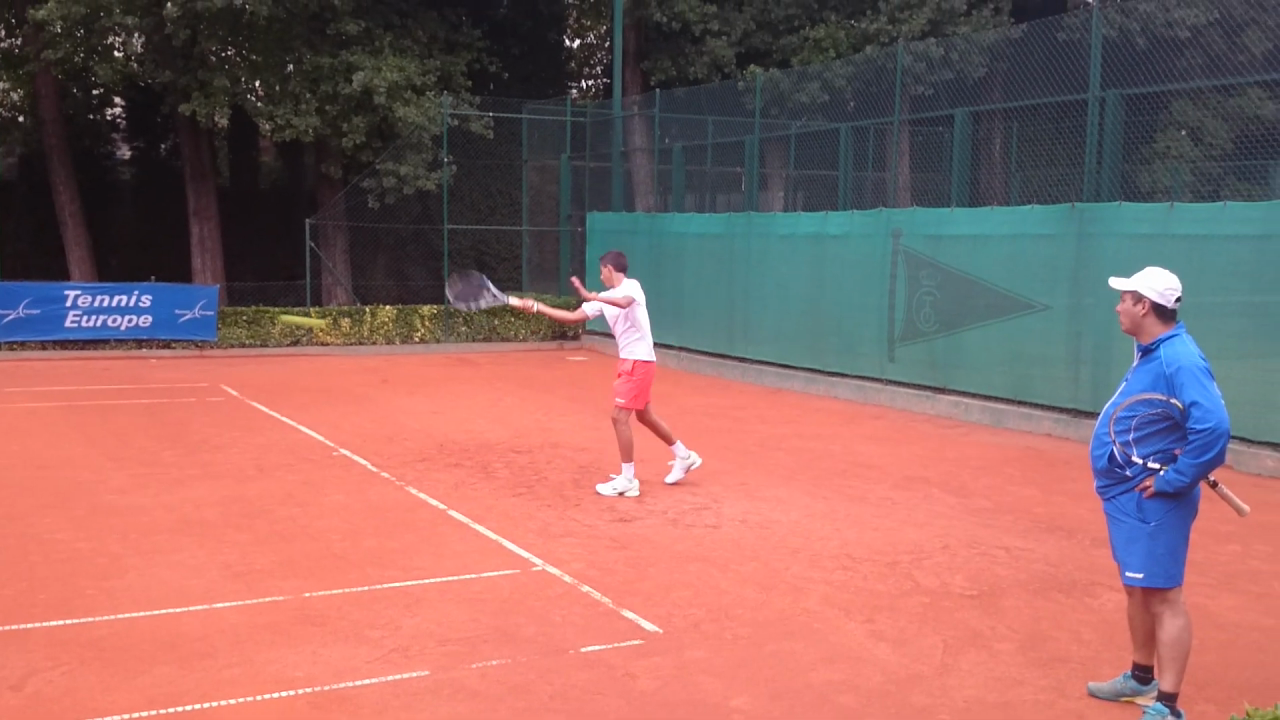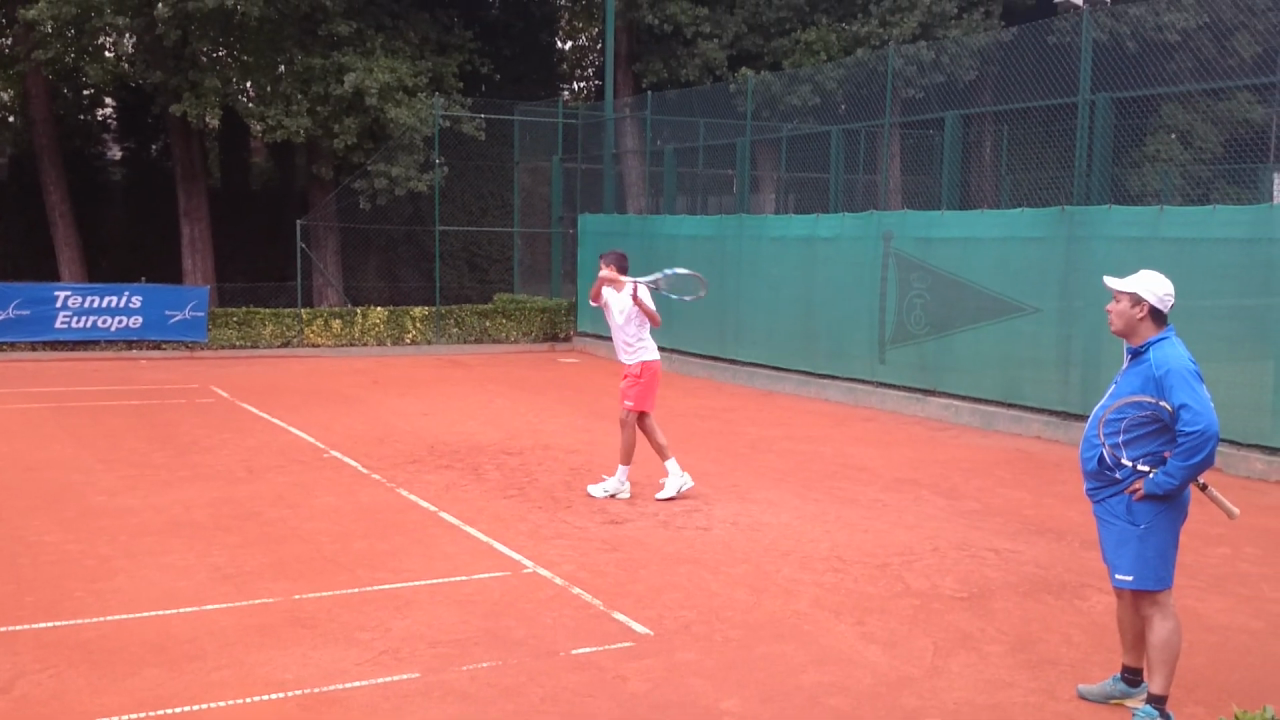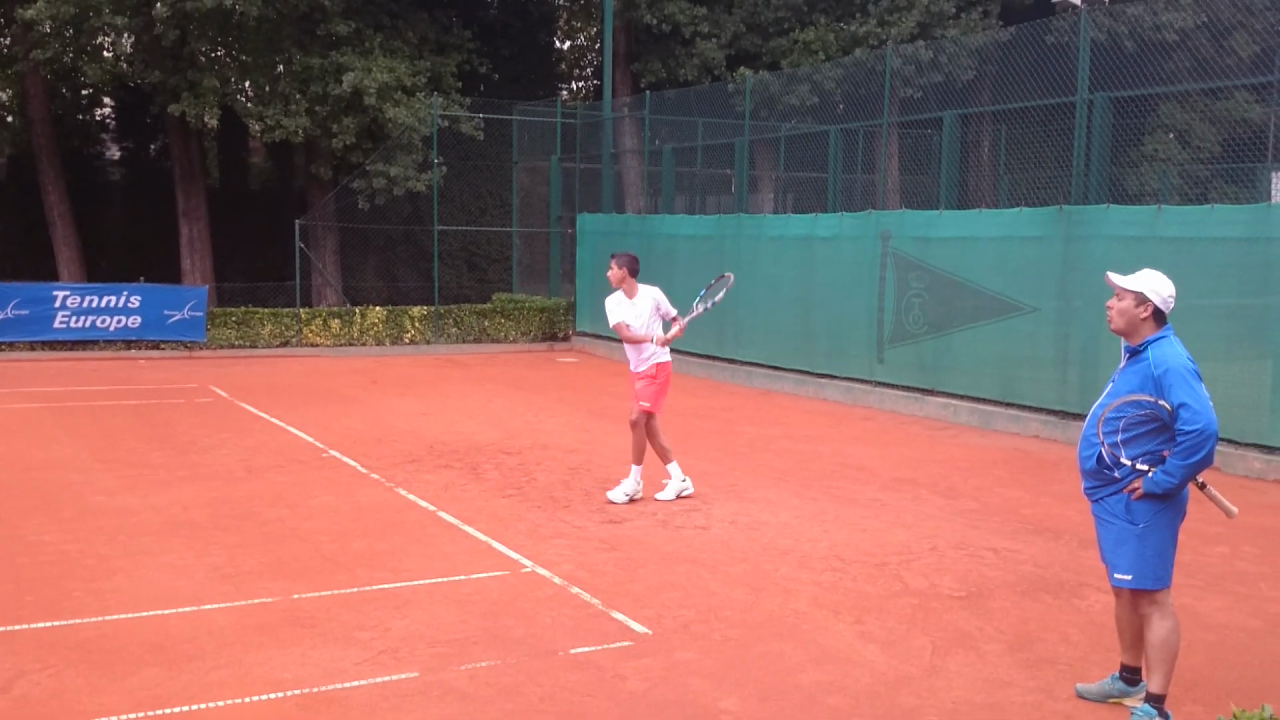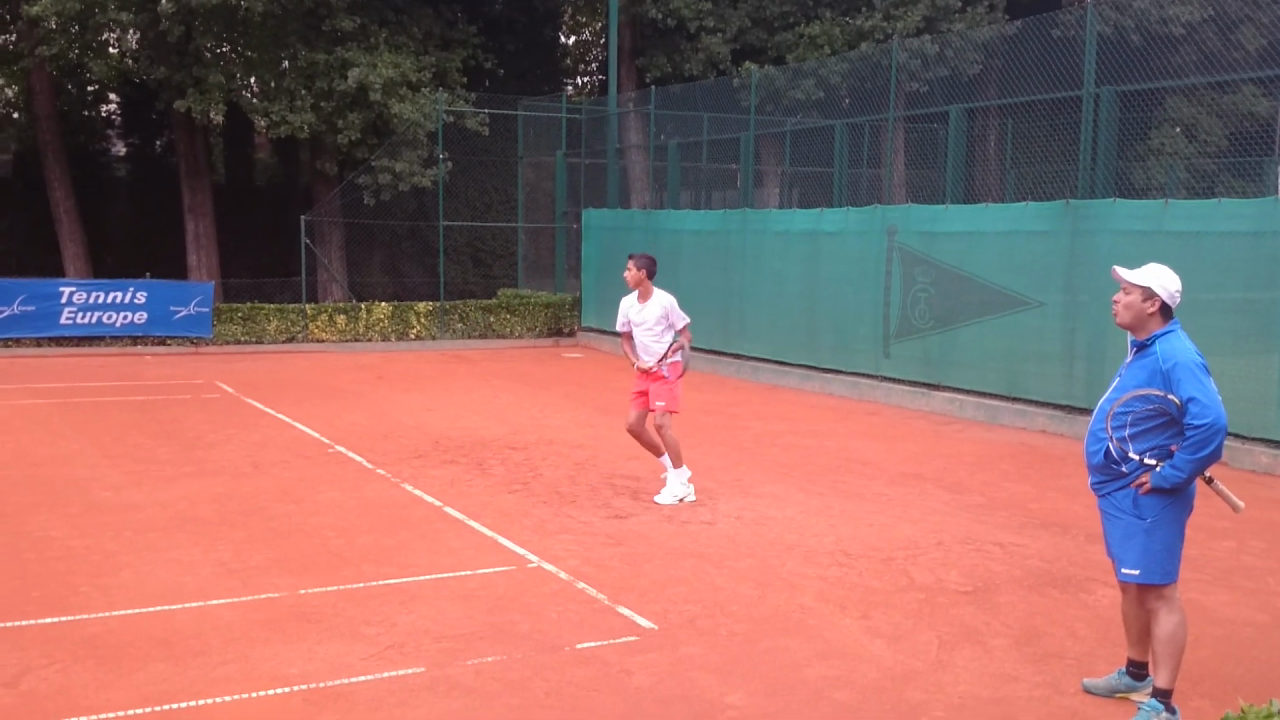
dt=0.2s
person 1, frame 1
left shoulder: (1179, 359)
right shoulder: (1150, 354)
left elbow: (1212, 428)
left wrist: (1172, 480)
left hip: (1151, 502)
right hip: (1127, 496)
left knee: (1163, 598)
right knee: (1137, 591)
right ankle: (1141, 678)
person 1, frame 2
left shoulder: (1168, 362)
right shoulder: (1139, 357)
left elbow: (1202, 430)
left wrist: (1162, 483)
left hip: (1141, 505)
right hip: (1115, 497)
left knee: (1152, 600)
right knee: (1127, 594)
right ankle: (1131, 681)
person 1, frame 3
left shoulder: (1167, 362)
right shoulder: (1136, 356)
left elbow: (1201, 429)
left wrist: (1161, 482)
left hip: (1139, 504)
right hip: (1114, 497)
left knee: (1151, 599)
right knee: (1125, 593)
right ankle: (1129, 680)
person 1, frame 4
left shoulder: (1175, 356)
right shoulder: (1142, 350)
left elbow: (1209, 423)
left wrist: (1169, 477)
left hip: (1145, 498)
right hip: (1120, 491)
left knee: (1158, 594)
right knee: (1131, 587)
right ankle: (1136, 674)
person 2, frame 1
left shoulder: (632, 286)
right shoulder: (602, 299)
left elbow: (625, 301)
right elbow: (574, 317)
left wrist: (592, 296)
right wrist: (539, 308)
left hip: (638, 361)
right hip: (631, 362)
left knee: (619, 418)
right knee: (644, 415)
left ankle: (628, 480)
right ankle: (684, 455)
person 2, frame 2
left shoulder: (639, 289)
right shoulder: (605, 293)
left elbow: (654, 321)
right elbow: (593, 297)
left wrist: (635, 296)
right wrist: (602, 280)
left hip: (645, 363)
right hip: (631, 365)
left knee: (626, 419)
right knee: (645, 422)
left ankle: (619, 482)
right ankle: (677, 476)
person 2, frame 3
left shoulder: (654, 295)
right shoulder: (612, 302)
left elbow: (678, 321)
right elbow: (625, 335)
left wrist: (675, 332)
right wrist: (652, 337)
left hip: (658, 366)
right hip: (638, 369)
left knee: (637, 421)
right knee: (648, 425)
left ankle: (634, 481)
right ankle: (679, 480)
person 2, frame 4
left shoulder: (666, 300)
right shoulder: (626, 303)
left elbow: (685, 334)
right elbow: (626, 340)
left wrist: (669, 355)
right wrist: (635, 362)
left hip: (667, 370)
right hip: (644, 372)
left knee: (662, 425)
right knee: (633, 425)
left ankle: (682, 485)
right ankle: (677, 469)
